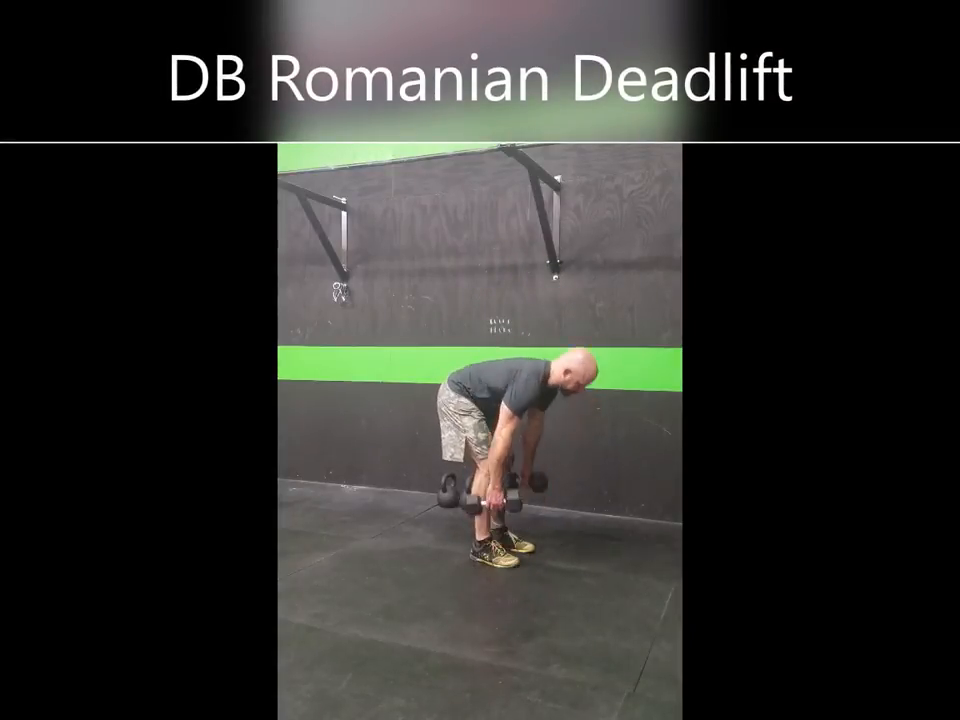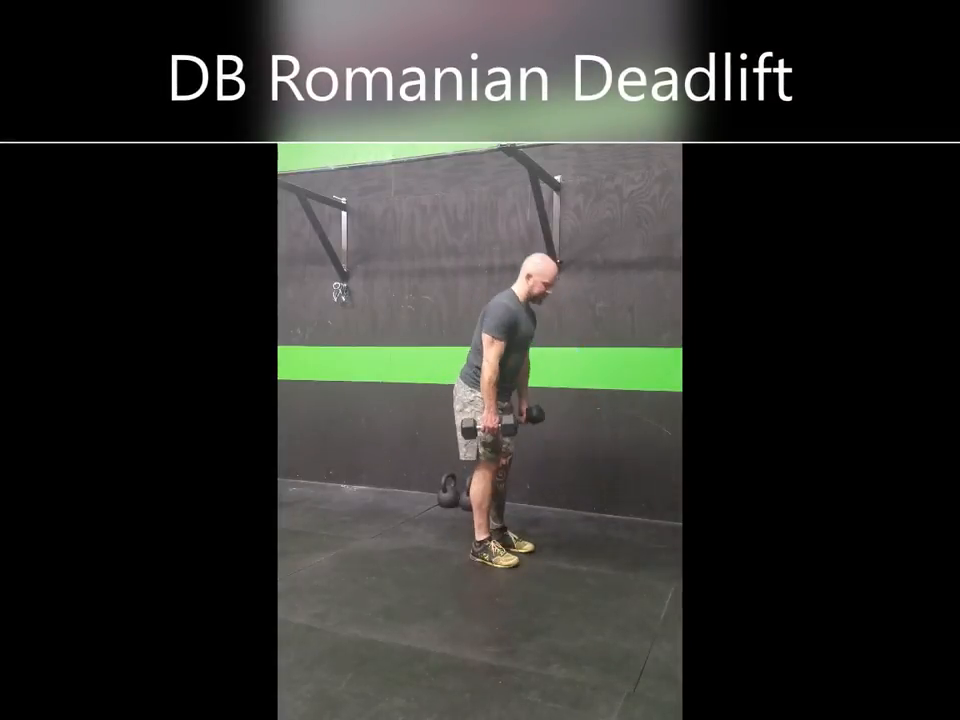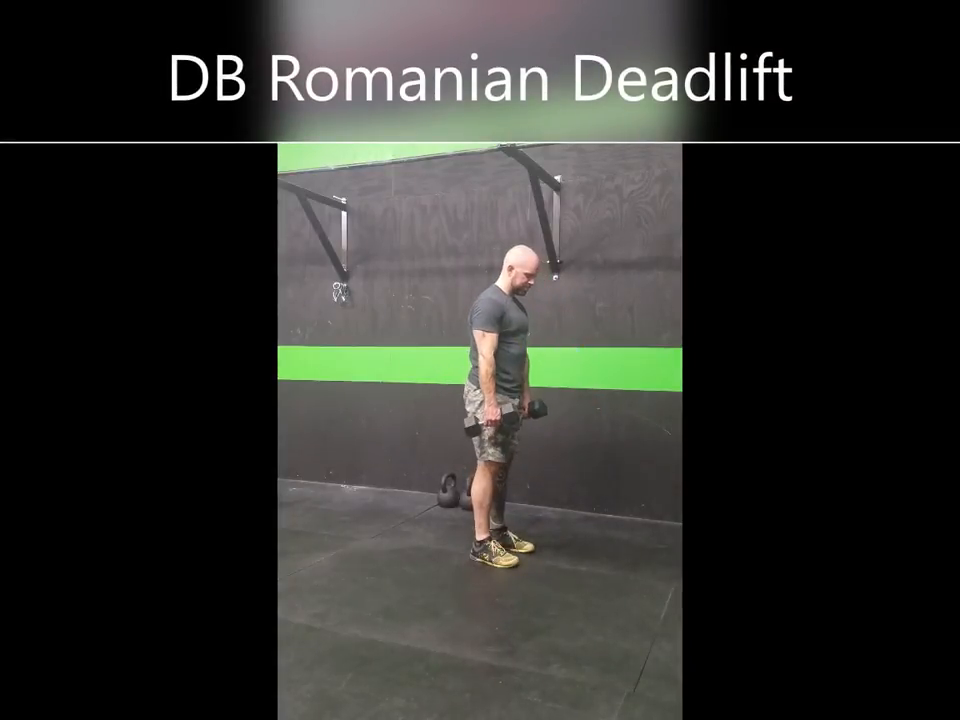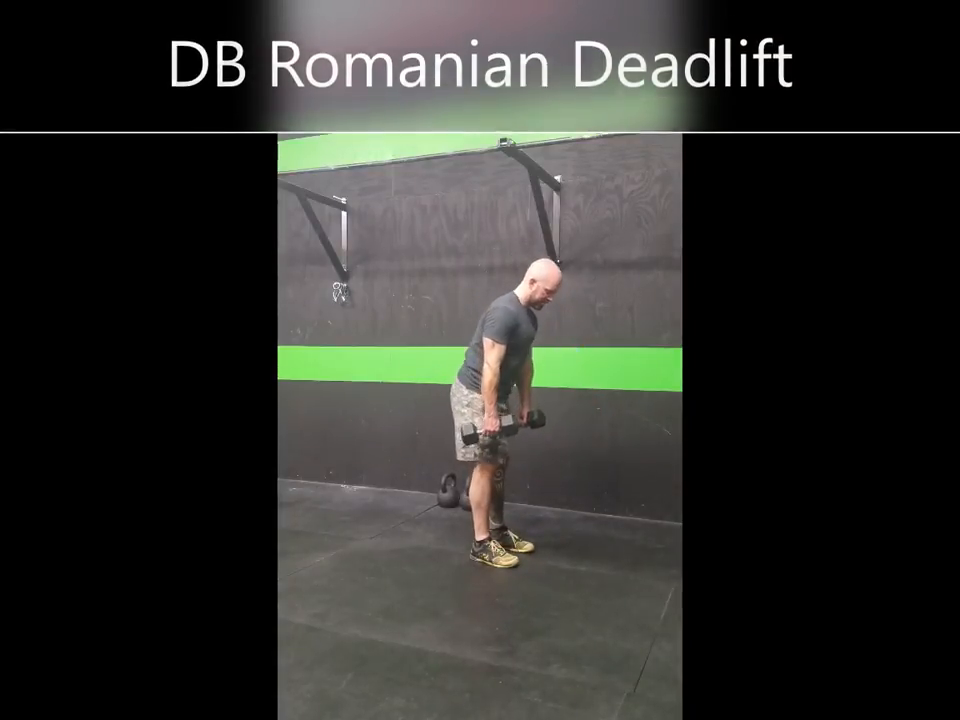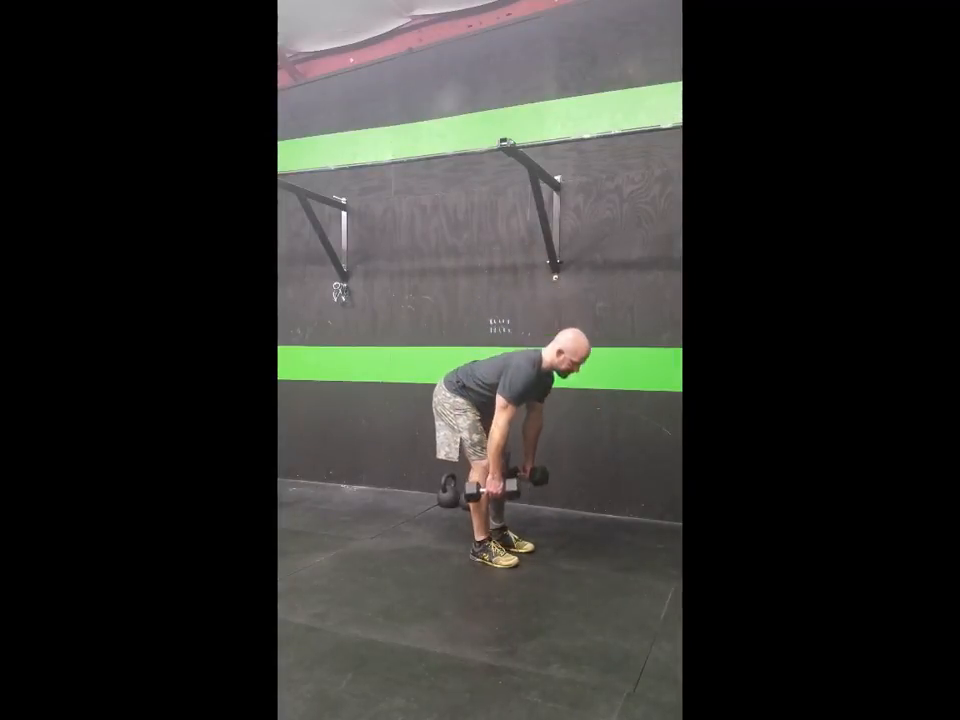
dt=0.5s
person 1, frame 1
left shoulder: (547, 384)
right shoulder: (528, 382)
left elbow: (534, 426)
right elbow: (503, 435)
left wrist: (527, 469)
right wrist: (494, 488)
left hip: (481, 400)
right hip: (458, 396)
left knee: (504, 462)
right knee: (486, 464)
left ankle: (499, 532)
right ankle: (482, 545)
person 1, frame 2
left shoulder: (528, 313)
right shoulder: (503, 308)
left elbow: (522, 360)
right elbow: (490, 363)
left wrist: (523, 400)
right wrist: (489, 411)
left hip: (500, 395)
right hip: (476, 393)
left knee: (502, 463)
right knee: (487, 465)
left ankle: (498, 531)
right ankle: (481, 543)
person 1, frame 3
left shoulder: (515, 305)
right shoulder: (489, 303)
right elbow: (485, 357)
left wrist: (525, 394)
right wrist: (490, 404)
left hip: (509, 397)
right hip: (489, 396)
left knee: (502, 465)
right knee: (489, 466)
left ankle: (498, 530)
right ankle: (482, 543)
person 1, frame 4
left shoulder: (529, 316)
right shoulder: (503, 311)
left elbow: (525, 363)
right elbow: (490, 366)
left wrist: (525, 403)
right wrist: (490, 414)
left hip: (497, 396)
right hip: (474, 394)
left knee: (499, 463)
right knee: (485, 465)
left ankle: (499, 530)
right ankle: (481, 543)
person 1, frame 5
left shoulder: (543, 375)
right shoulder: (522, 370)
left elbow: (534, 419)
right elbow: (500, 424)
left wrist: (529, 461)
right wrist: (494, 477)
left hip: (474, 400)
right hip: (453, 396)
left knee: (496, 460)
right knee: (483, 464)
left ankle: (498, 531)
right ankle: (482, 545)
